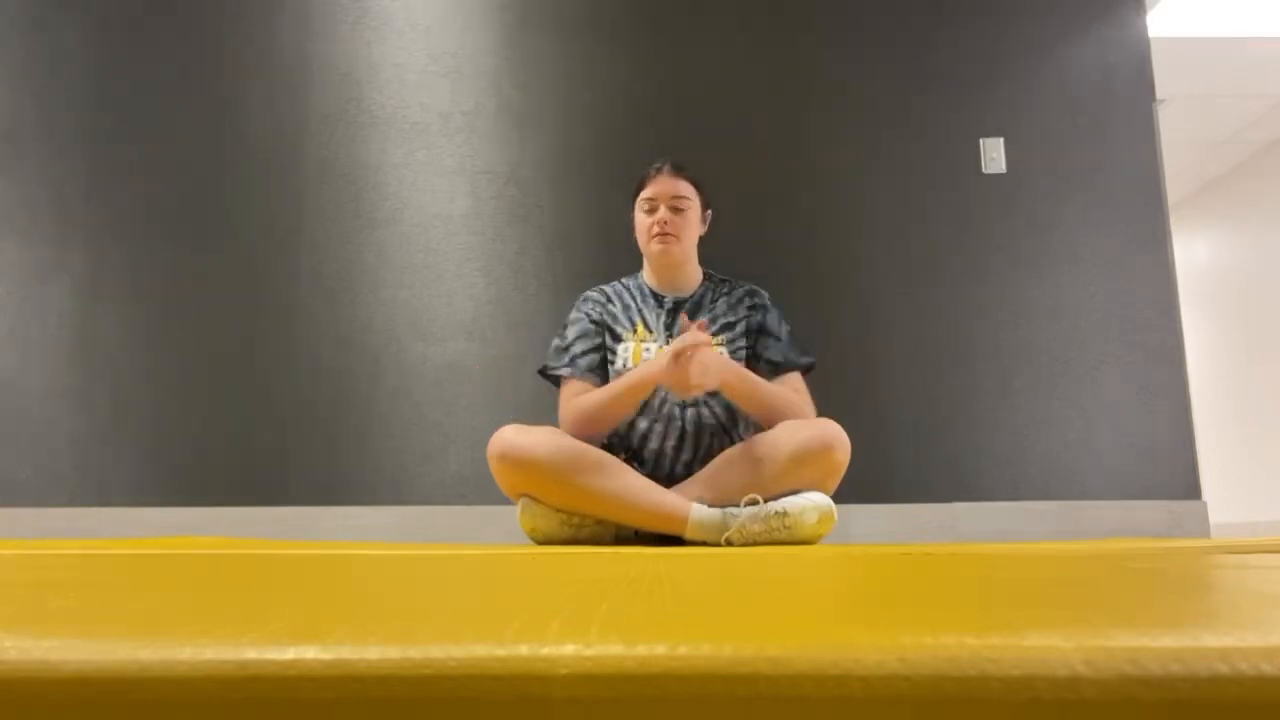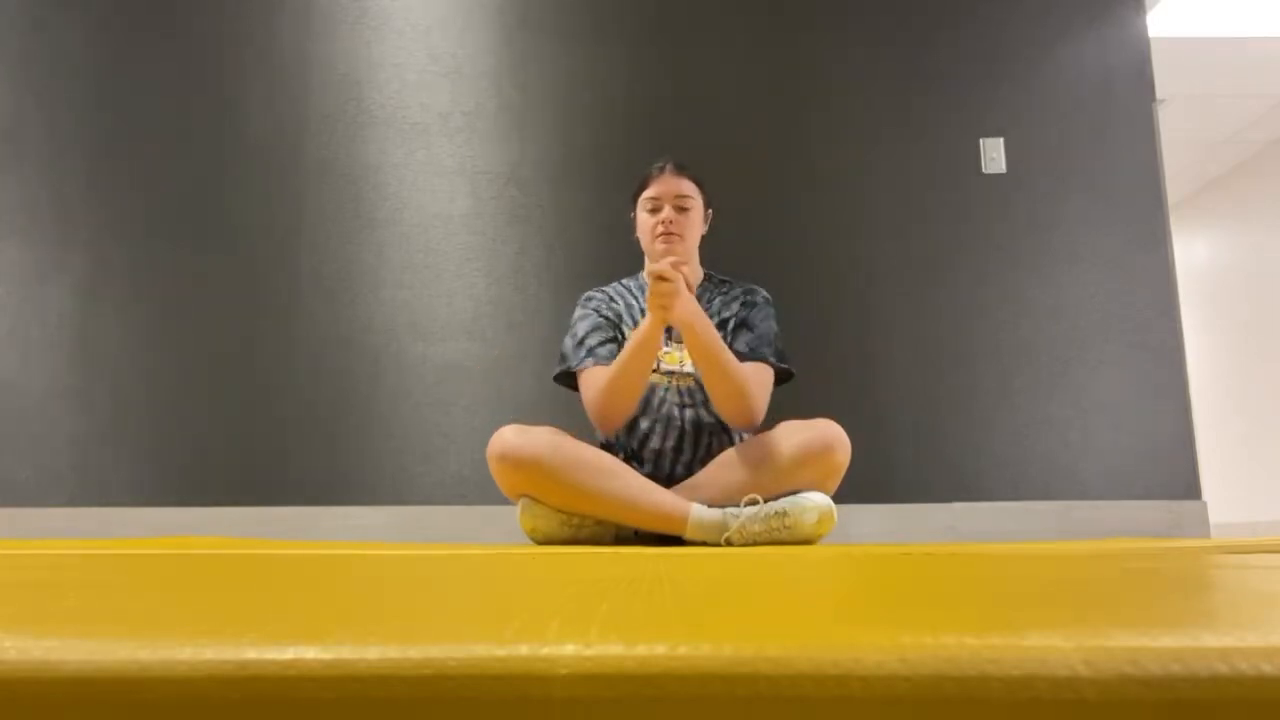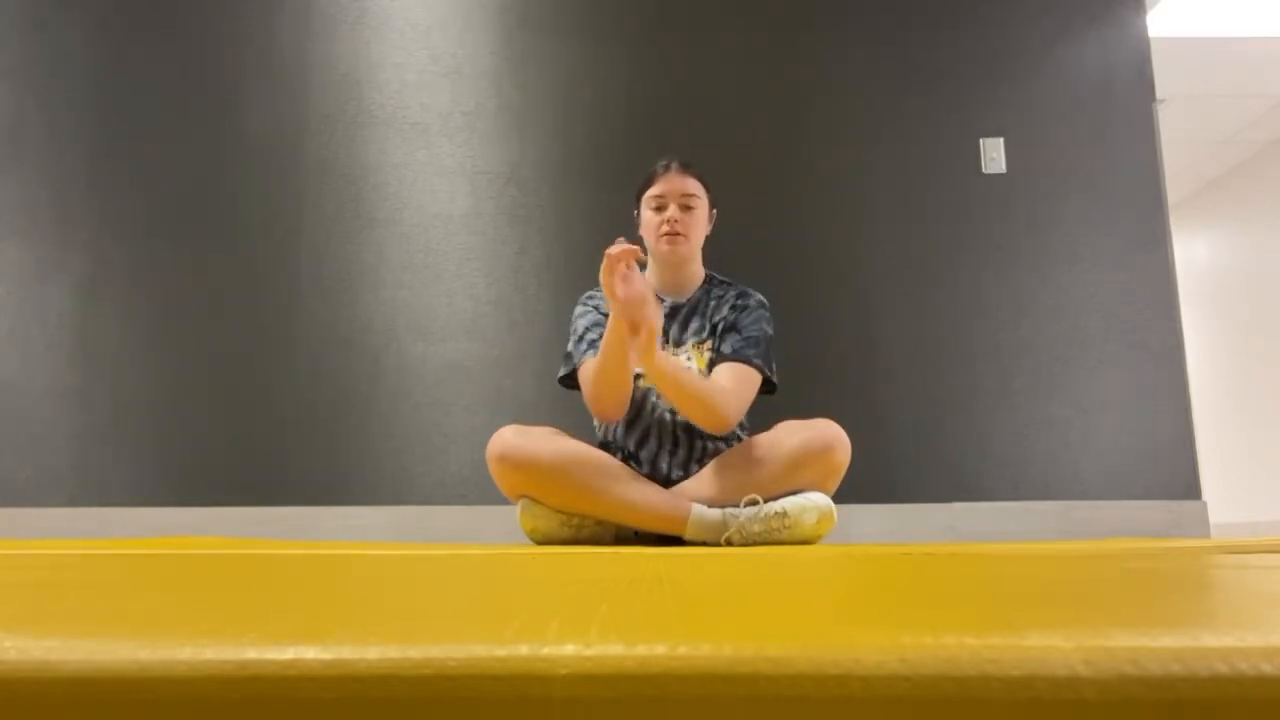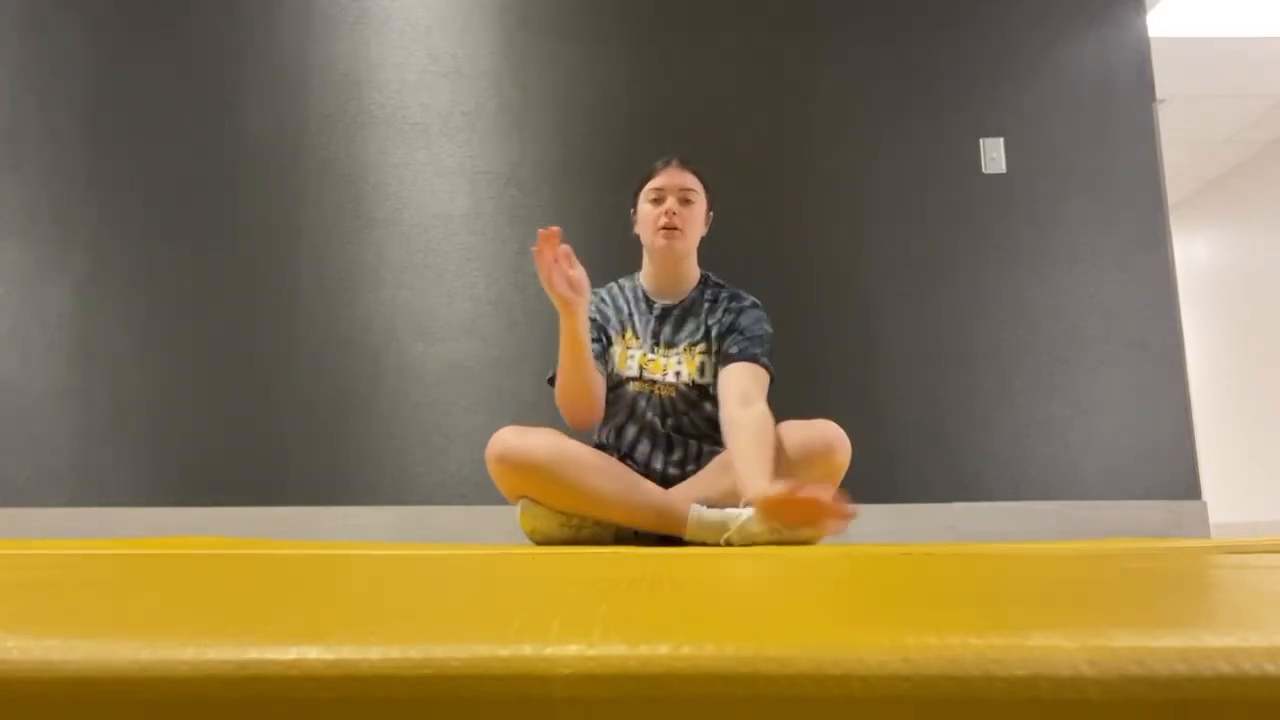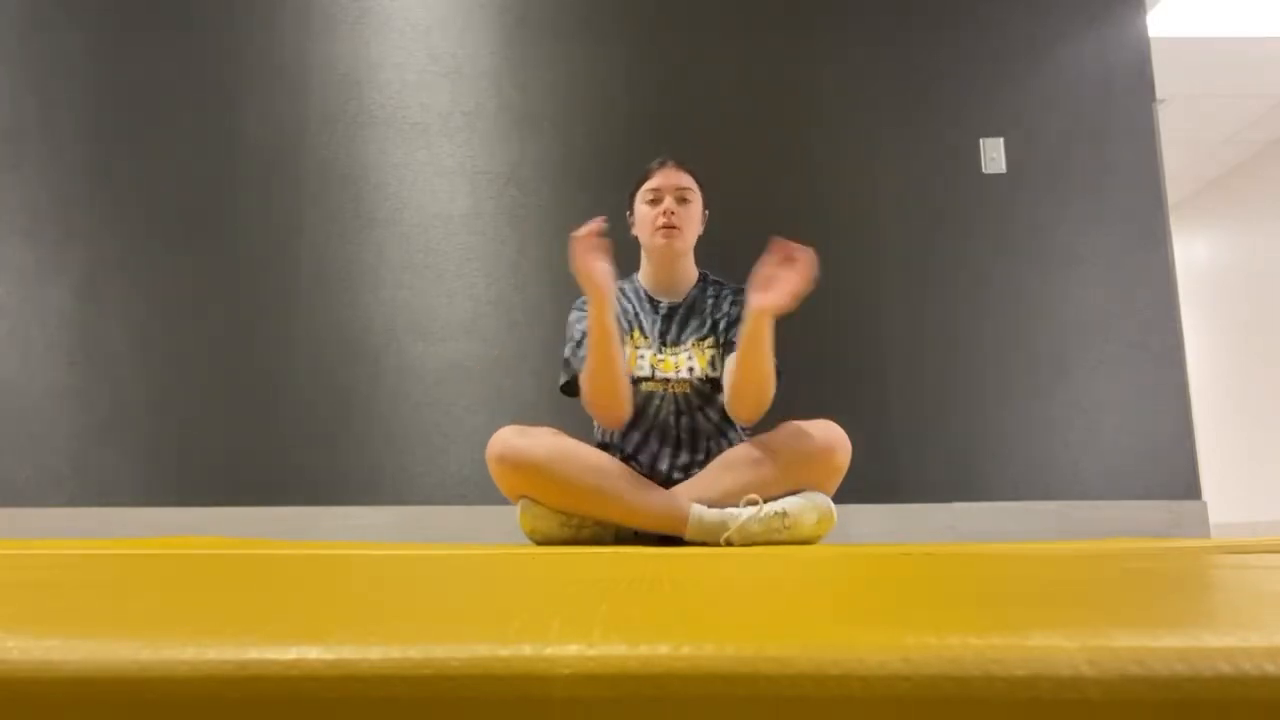
dt=0.3s
person 1, frame 1
left shoulder: (750, 306)
right shoulder: (597, 307)
left elbow: (801, 417)
right elbow: (577, 425)
left wrist: (726, 373)
right wrist: (654, 371)
left hip: (725, 485)
right hip: (620, 487)
left knee: (827, 440)
right knee: (510, 445)
left ankle: (599, 519)
right ankle: (722, 522)
person 1, frame 2
left shoulder: (747, 304)
right shoulder: (601, 305)
left elbow: (749, 414)
right elbow: (604, 417)
left wrist: (689, 316)
right wrist: (655, 320)
left hip: (727, 482)
right hip: (620, 485)
left knee: (826, 441)
right knee: (510, 446)
left ankle: (611, 522)
right ankle: (722, 522)
person 1, frame 3
left shoulder: (744, 308)
right shoulder: (597, 305)
left elbow: (723, 413)
right elbow: (605, 408)
left wrist: (652, 357)
right wrist: (622, 313)
left hip: (719, 482)
right hip: (621, 488)
left knee: (827, 441)
right knee: (508, 446)
left ankle: (607, 520)
right ankle: (728, 522)
person 1, frame 4
left shoulder: (738, 311)
right shoulder: (597, 306)
left elbow: (744, 404)
right elbow: (582, 416)
left wrist: (762, 487)
right wrist: (572, 312)
right hip: (612, 486)
left knee: (826, 442)
right knee: (508, 448)
left ankle: (603, 522)
right ankle: (727, 523)
person 1, frame 5
left shoulder: (735, 304)
right shoulder: (592, 309)
left elbow: (746, 411)
right elbow: (610, 416)
left wrist: (759, 317)
right wrist: (600, 303)
right hip: (622, 486)
left knee: (827, 442)
right knee: (509, 447)
left ankle: (597, 522)
right ankle: (721, 524)
